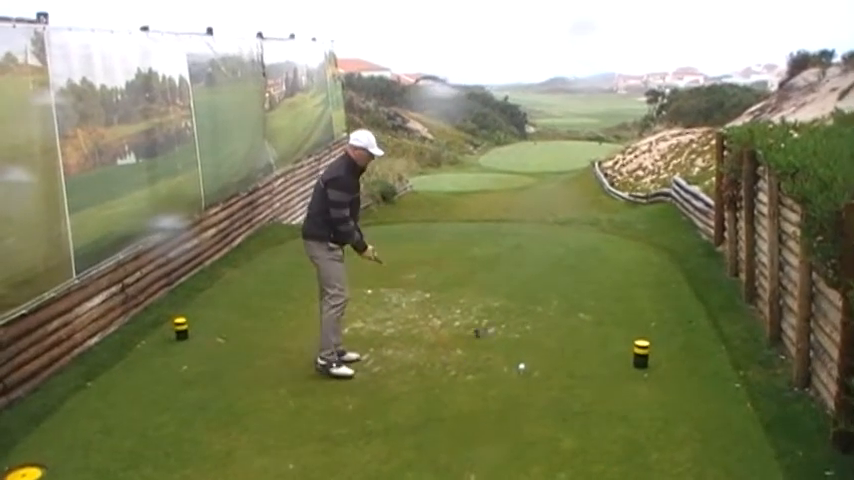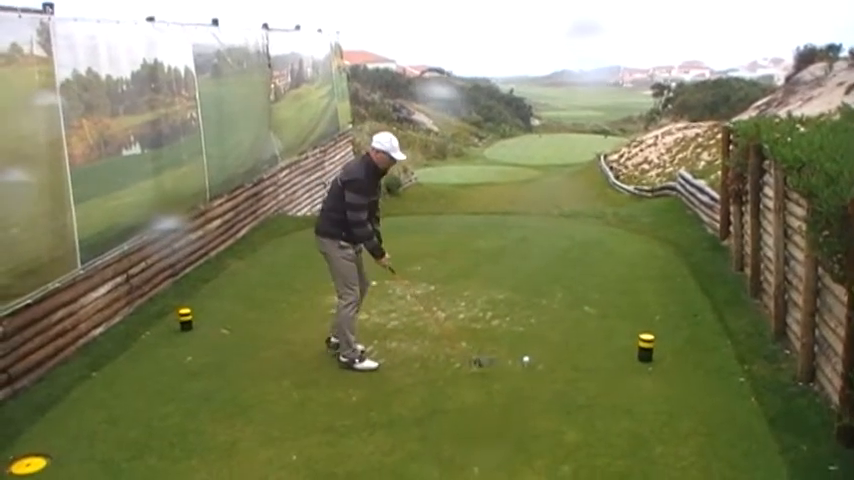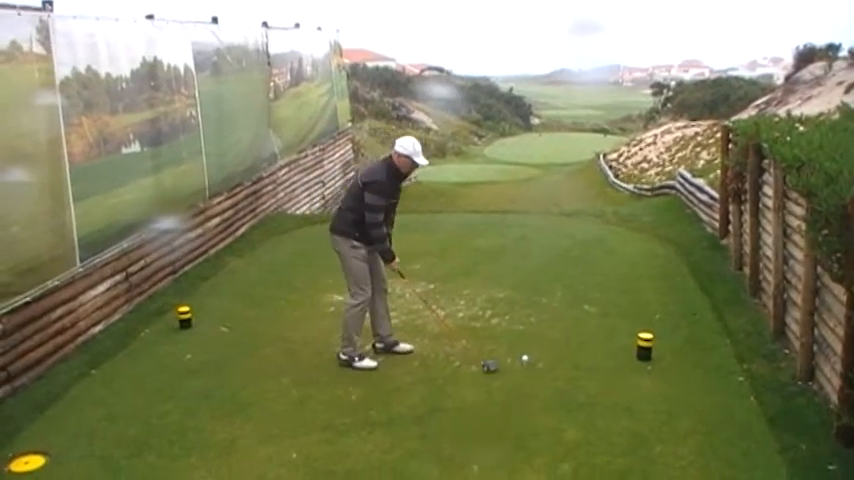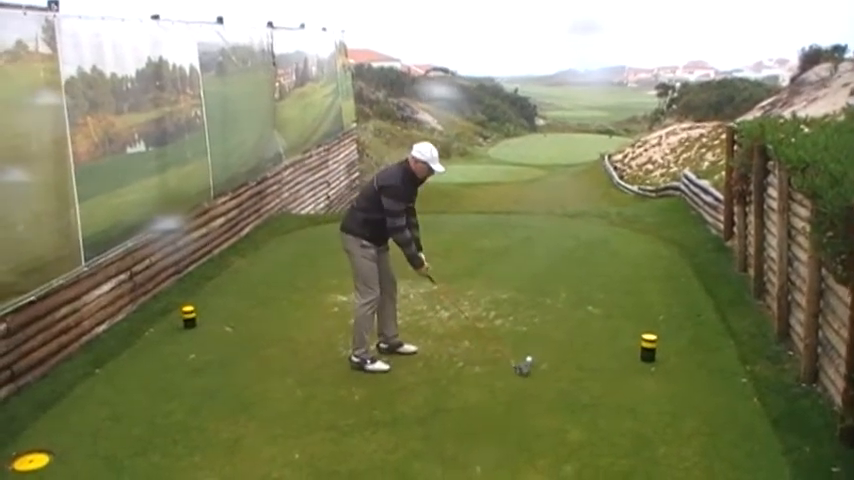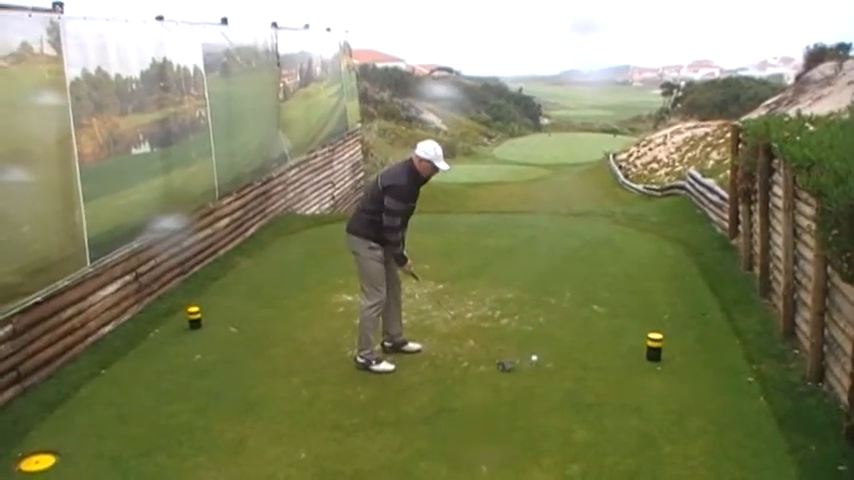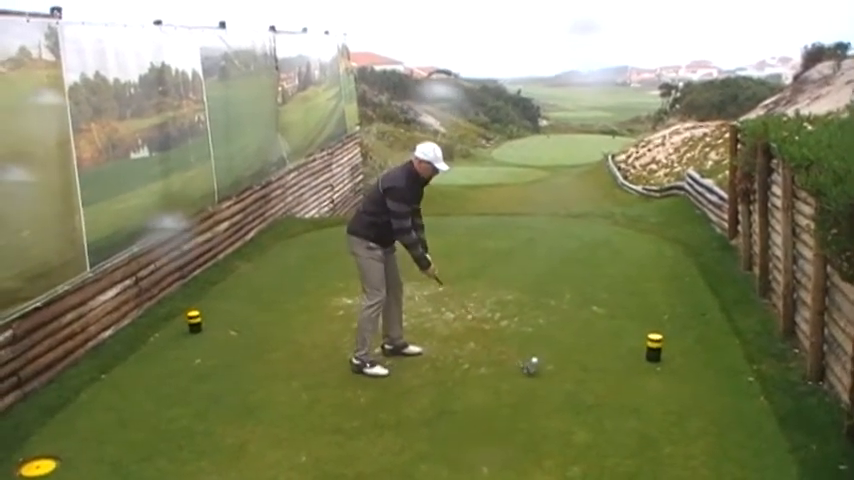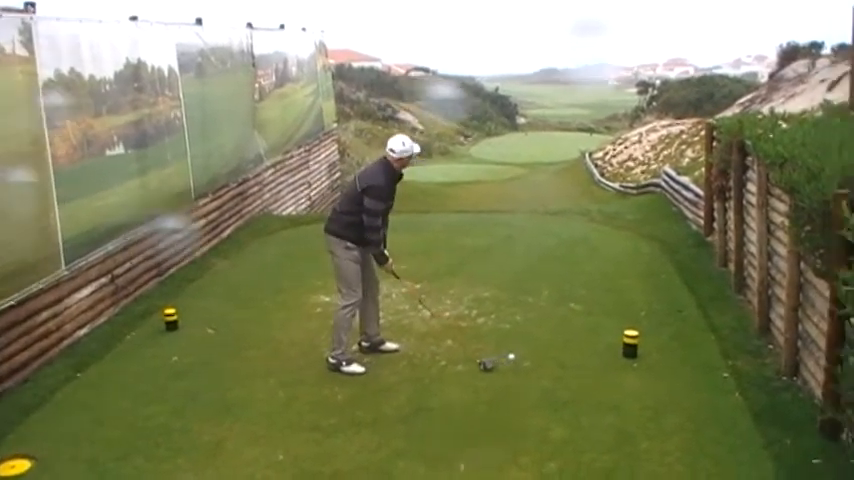
dt=0.4s
person 1, frame 1
left shoulder: (347, 171)
right shoulder: (341, 176)
left elbow: (349, 212)
right elbow: (341, 220)
left wrist: (360, 241)
right wrist: (360, 246)
left hip: (326, 239)
right hip: (322, 241)
left knee: (330, 296)
right knee: (337, 296)
left ankle: (332, 349)
right ankle: (326, 358)
person 1, frame 2
left shoulder: (370, 172)
right shoulder: (359, 177)
left elbow: (370, 213)
right elbow: (358, 221)
left wrist: (378, 244)
right wrist: (377, 252)
left hip: (345, 237)
right hip: (334, 238)
left knee: (360, 286)
right knee: (349, 294)
left ankle: (337, 337)
right ankle: (348, 354)
person 1, frame 3
left shoulder: (392, 175)
right shoulder: (379, 179)
left elbow: (387, 216)
right elbow: (375, 222)
left wrist: (388, 250)
right wrist: (388, 256)
left hip: (363, 237)
right hip: (348, 237)
left knee: (379, 288)
right knee: (361, 294)
left ankle: (384, 341)
right ankle: (348, 353)
person 1, frame 4
left shoulder: (408, 179)
right shoulder: (394, 182)
left elbow: (409, 217)
right elbow: (397, 227)
left wrist: (419, 251)
right wrist: (415, 262)
left hip: (375, 237)
right hip: (358, 237)
left knee: (388, 287)
right knee: (369, 294)
left ankle: (388, 340)
right ankle: (359, 355)
person 1, frame 5
left shoulder: (410, 177)
right shoulder: (399, 182)
left elbow: (400, 220)
right elbow: (391, 225)
left wrist: (401, 252)
right wrist: (401, 258)
left hip: (379, 237)
right hip: (365, 238)
left knee: (392, 288)
right knee: (375, 296)
left ankle: (393, 339)
right ankle: (365, 356)
person 1, frame 6
left shoulder: (414, 181)
right shoulder: (399, 184)
left elbow: (414, 220)
right elbow: (403, 229)
left wrist: (425, 253)
right wrist: (423, 263)
left hip: (382, 240)
right hip: (365, 240)
left knee: (394, 289)
right knee: (375, 297)
left ankle: (393, 342)
right ankle: (361, 358)
person 1, frame 7
left shoulder: (386, 174)
right shoulder: (378, 182)
left elbow: (379, 219)
right elbow: (372, 225)
left wrist: (383, 251)
right wrist: (382, 258)
left hip: (357, 238)
right hip: (343, 239)
left knee: (370, 288)
right knee: (351, 297)
left ankle: (370, 339)
right ankle: (337, 357)
